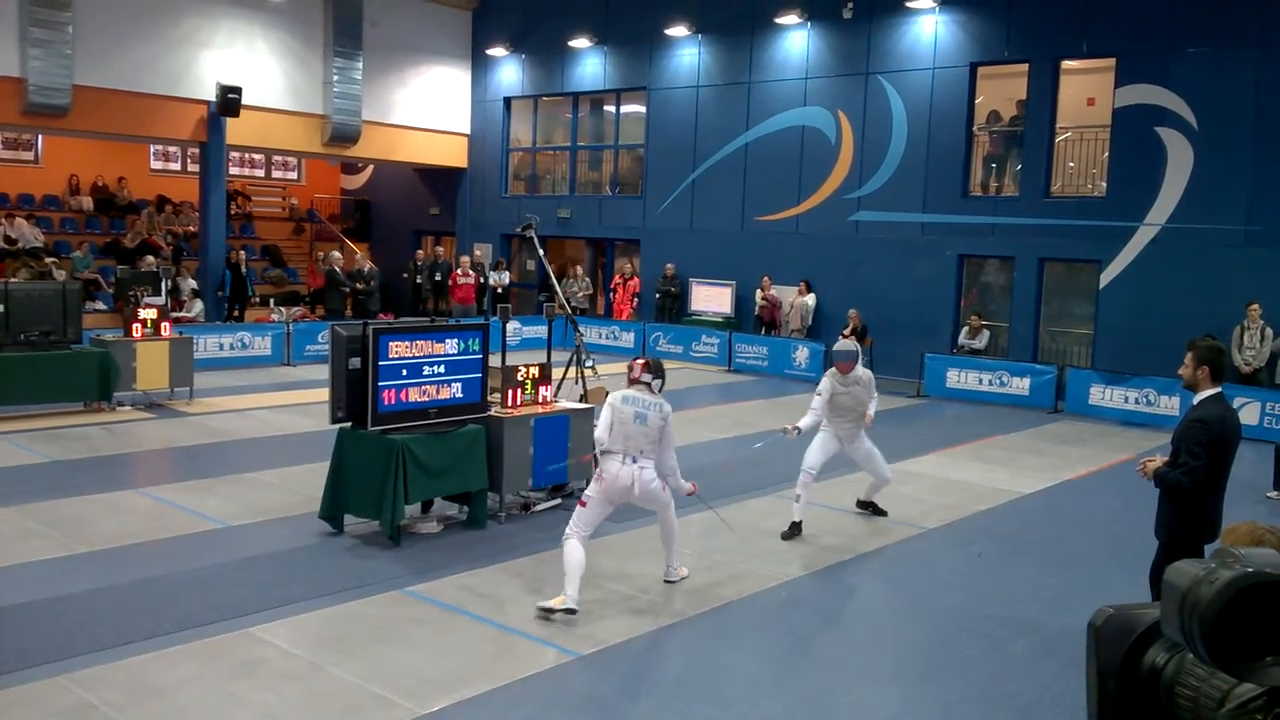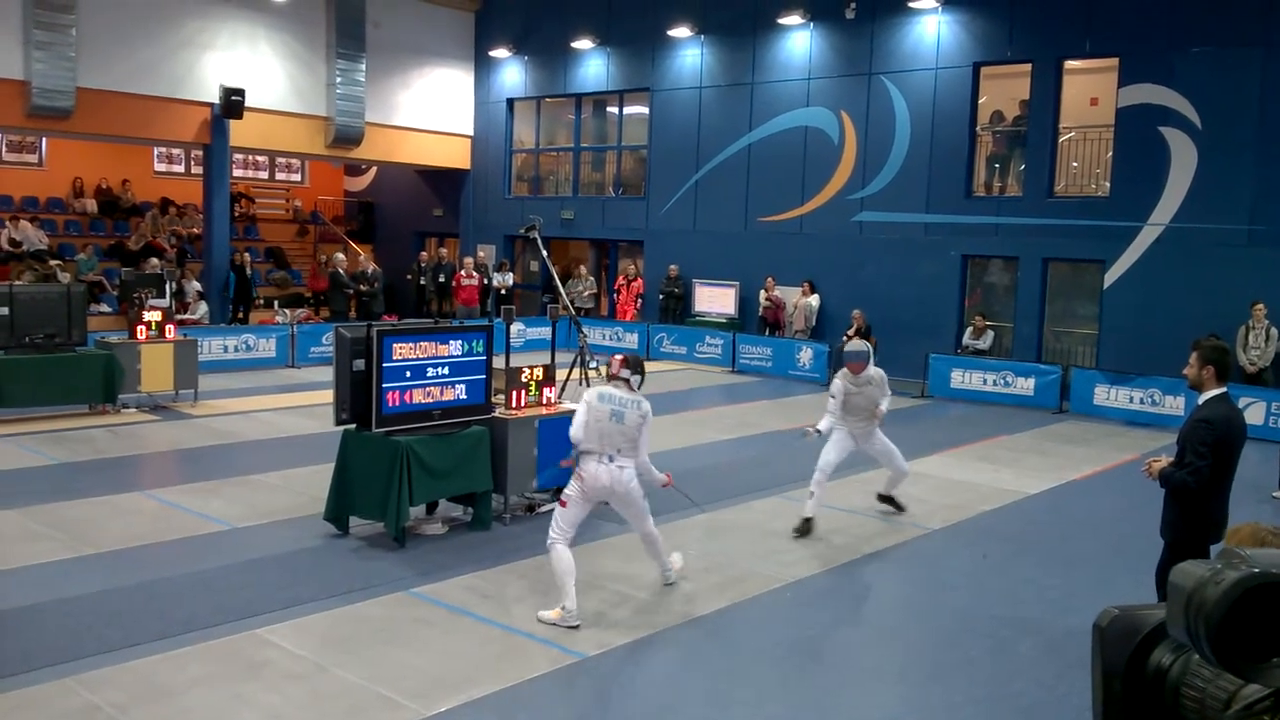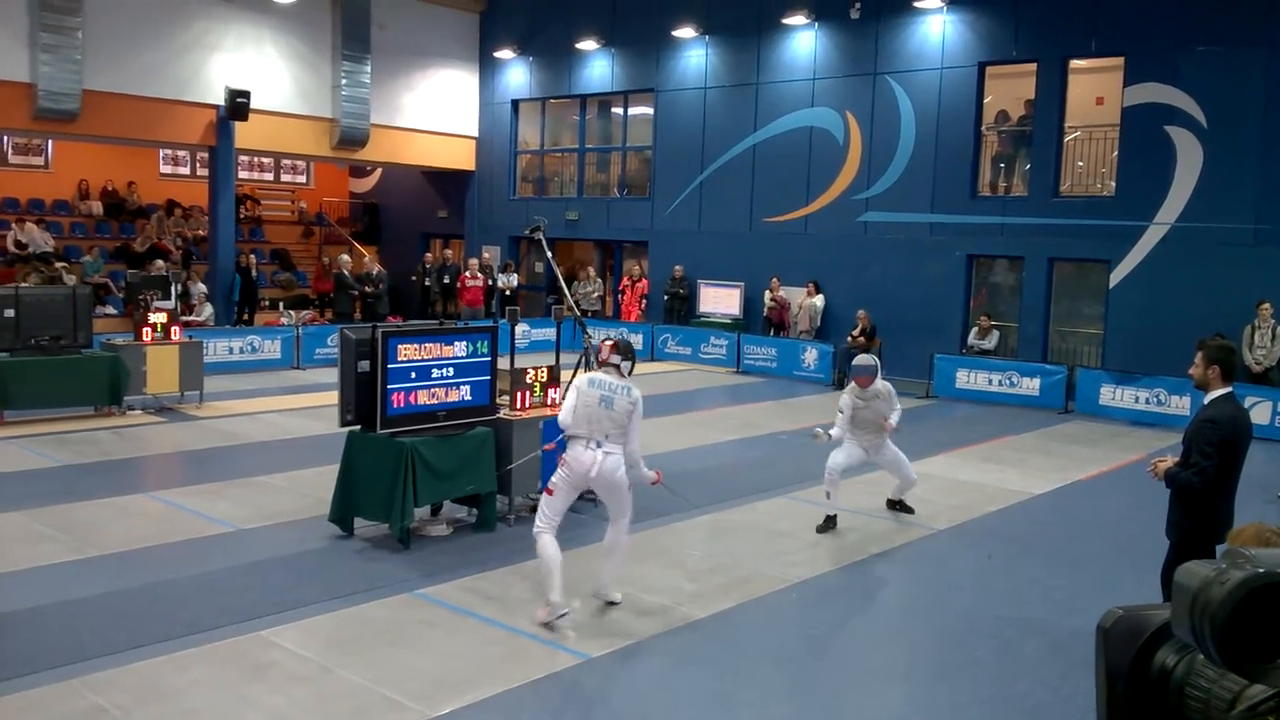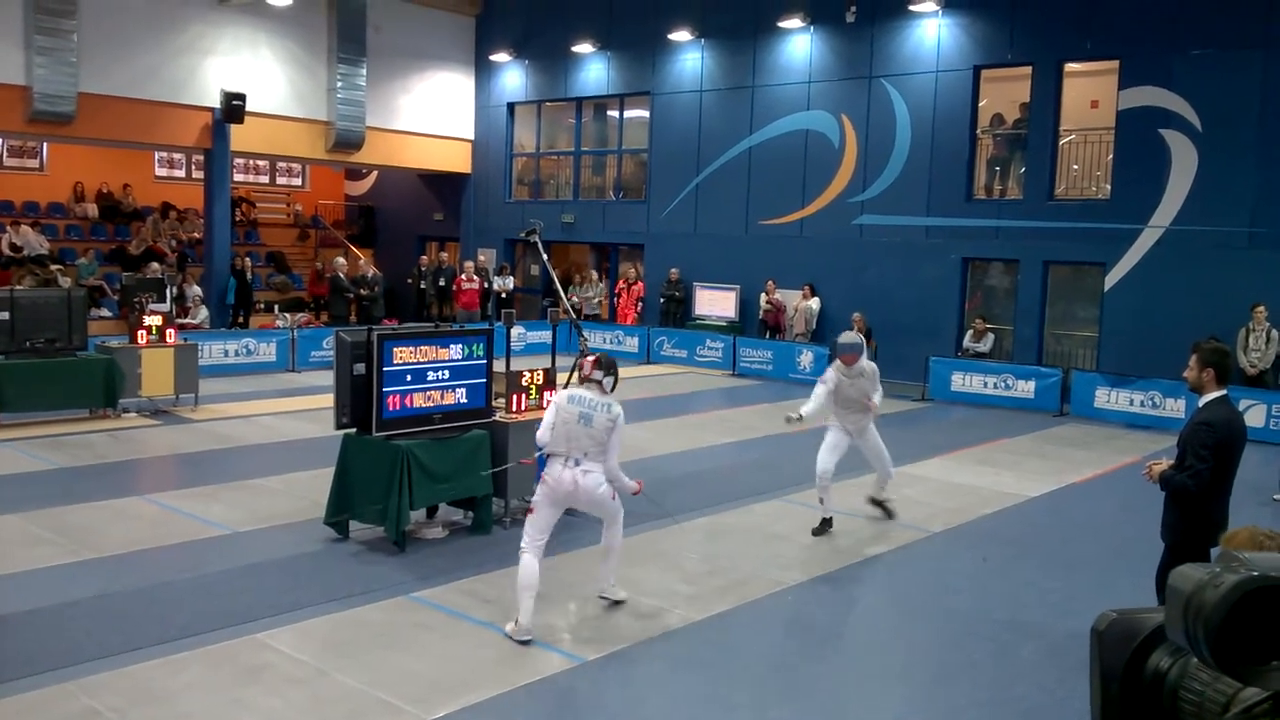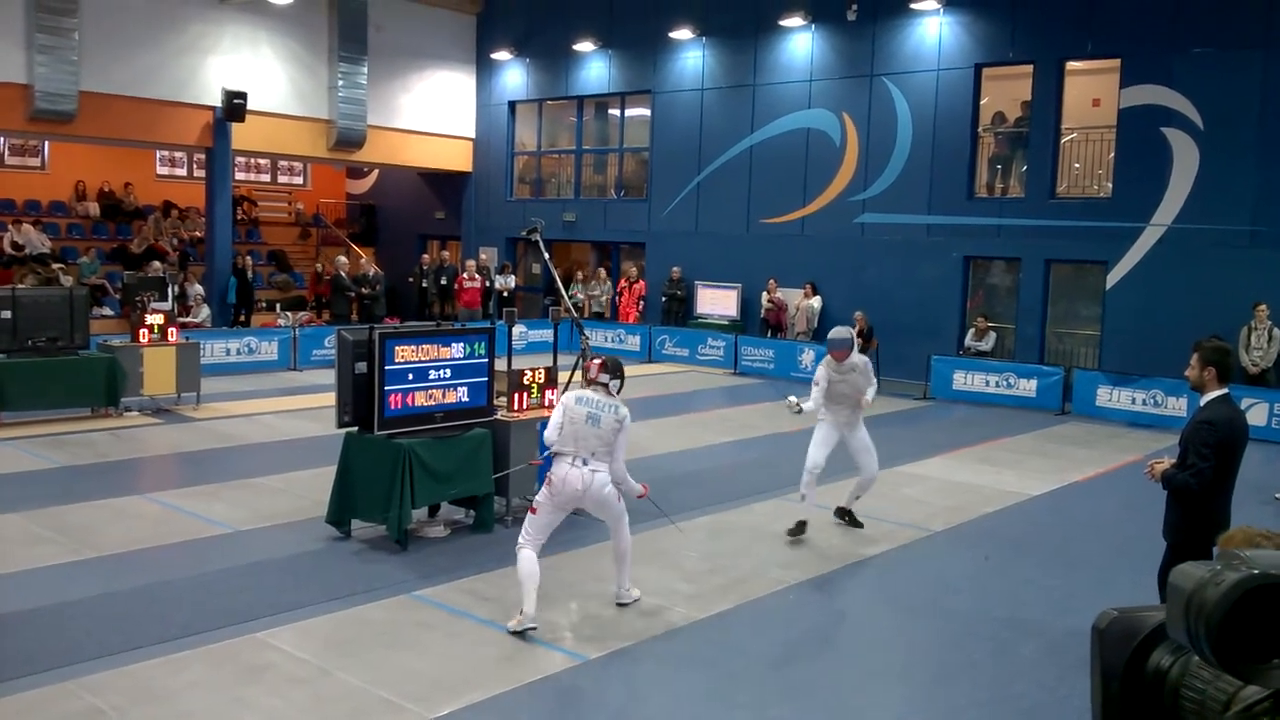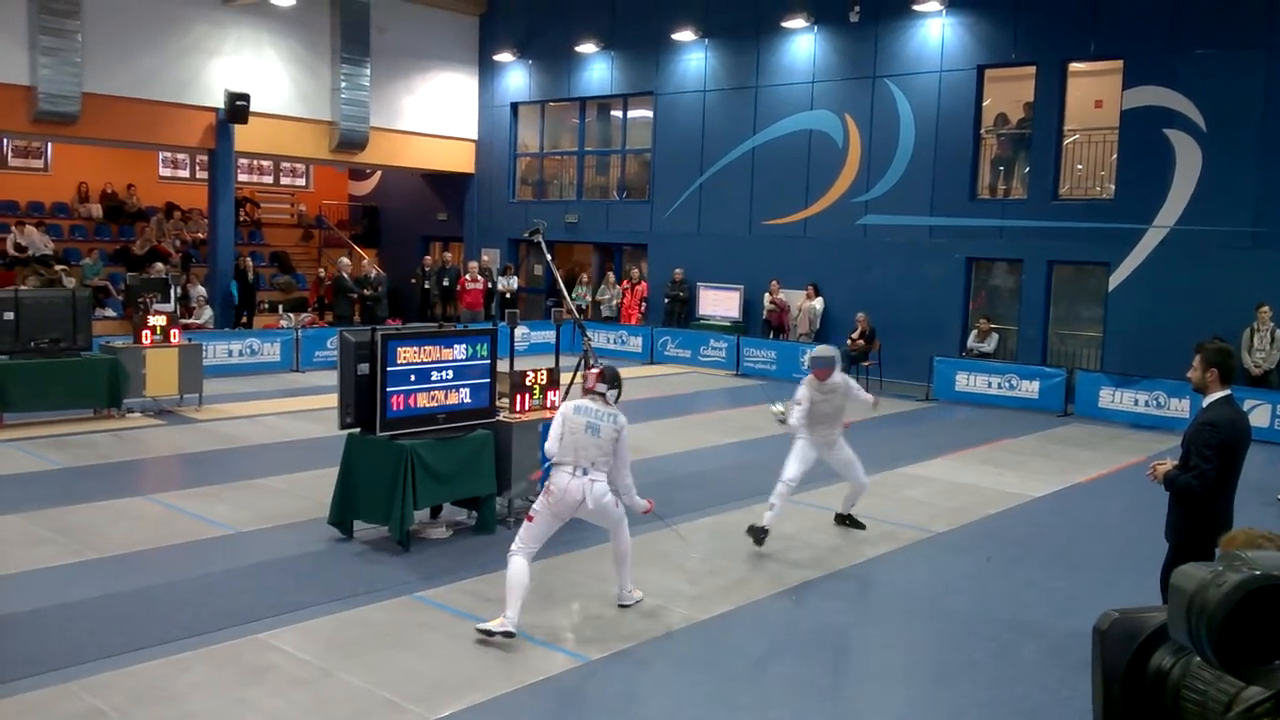
dt=0.2s
person 1, frame 1
left shoulder: (615, 398)
right shoulder: (663, 408)
left elbow: (601, 439)
right elbow: (667, 457)
right wrist: (682, 486)
left hip: (611, 475)
right hip: (645, 477)
left knee: (574, 536)
right knee: (667, 510)
left ankle: (569, 598)
right ankle: (672, 569)
person 1, frame 2
left shoulder: (593, 395)
right shoulder: (643, 407)
left elbow: (576, 436)
right elbow: (640, 459)
left wrist: (594, 439)
right wrist: (660, 479)
left hip: (589, 474)
right hip: (624, 477)
left knee: (557, 541)
right knee: (643, 523)
left ankle: (569, 609)
right ankle: (667, 570)
person 1, frame 3
left shoulder: (583, 381)
right shoulder: (634, 394)
left elbow: (564, 422)
right elbow: (631, 448)
left wrist: (583, 424)
right wrist: (646, 475)
left hip: (576, 460)
right hip: (612, 465)
left knee: (543, 529)
right knee: (619, 521)
left ankle: (555, 602)
right ankle: (606, 589)
person 1, frame 4
left shoulder: (562, 397)
right shoulder: (614, 411)
left elbow: (542, 440)
right elbow: (610, 464)
right wrist: (629, 486)
left hip: (556, 478)
right hip: (592, 482)
left knee: (530, 549)
right knee: (614, 518)
left ankle: (523, 624)
right ankle: (609, 586)
person 1, frame 5
left shoulder: (571, 398)
right shoulder: (621, 412)
left elbow: (550, 440)
right elbow: (617, 466)
right wrist: (635, 489)
left hip: (562, 478)
right hip: (598, 483)
left knee: (527, 545)
right knee: (620, 523)
left ankle: (527, 614)
right ankle: (623, 590)
person 1, frame 6
left shoulder: (569, 408)
right shoulder: (619, 420)
left elbow: (551, 451)
right elbow: (621, 473)
right wrist: (638, 503)
left hip: (560, 488)
right hip: (596, 491)
left knee: (519, 553)
right knee: (620, 527)
left ankle: (509, 620)
right ankle: (626, 592)
person 2, frame 1
left shoulder: (1200, 419)
right shoulder: (1225, 411)
left elbow: (1187, 481)
left wrist: (1158, 472)
right wrist: (1169, 462)
left hip: (1185, 521)
right hip: (1200, 517)
left knee: (1164, 585)
person 2, frame 2
left shoulder: (1205, 419)
right shoulder: (1231, 411)
left elbow: (1192, 481)
left wrist: (1163, 473)
right wrist: (1174, 463)
left hip: (1190, 522)
right hip: (1206, 517)
left knee: (1170, 584)
person 2, frame 3
left shoulder: (1211, 419)
right shoulder: (1236, 411)
left elbow: (1198, 481)
left wrist: (1168, 473)
right wrist: (1180, 463)
left hip: (1196, 522)
right hip: (1212, 517)
left knee: (1175, 585)
person 2, frame 4
left shoulder: (1206, 421)
right shoulder: (1231, 414)
left elbow: (1193, 484)
left wrist: (1164, 476)
right wrist: (1175, 466)
left hip: (1191, 525)
right hip: (1207, 520)
left knee: (1170, 586)
person 2, frame 5
left shoulder: (1207, 420)
right shoulder: (1233, 413)
left elbow: (1195, 483)
left wrist: (1165, 475)
right wrist: (1177, 465)
left hip: (1193, 524)
right hip: (1209, 520)
person 2, frame 6
left shoulder: (1210, 422)
right shoulder: (1235, 414)
left elbow: (1197, 485)
left wrist: (1168, 476)
right wrist: (1179, 467)
left hip: (1195, 526)
right hip: (1211, 522)
person 3, frame 1
left shoulder: (866, 376)
right shoulder: (829, 380)
left elbow: (872, 397)
right elbow: (815, 413)
left wrist: (870, 413)
right wrist: (797, 428)
left hip: (856, 435)
right hip: (830, 433)
left knee: (884, 477)
right knee: (809, 469)
left ankle: (865, 501)
right ankle: (796, 523)
person 3, frame 2
left shoulder: (878, 376)
right shoulder: (840, 381)
left elbow: (885, 395)
right elbow: (831, 416)
left wrist: (882, 408)
right wrist: (816, 431)
left hip: (870, 432)
right hip: (845, 432)
left knee: (901, 470)
right knee: (824, 466)
left ankle: (886, 495)
right ankle: (807, 519)
person 3, frame 3
left shoulder: (886, 389)
right shoulder: (849, 395)
left elbow: (896, 409)
right elbow: (841, 428)
left wrist: (892, 422)
right wrist: (827, 435)
left hip: (881, 443)
right hip: (855, 444)
left knee: (910, 480)
right knee: (833, 465)
left ankle: (894, 500)
right ankle: (831, 516)
person 3, frame 4
left shoulder: (871, 369)
right shoulder: (833, 373)
right elbow: (816, 400)
left wrist: (875, 402)
right wrist: (799, 416)
left hip: (865, 428)
right hip: (839, 428)
left knee: (886, 472)
right knee: (823, 471)
left ankle: (878, 498)
right ankle: (826, 518)
person 3, frame 5
left shoulder: (863, 363)
right shoulder: (825, 369)
left elbow: (871, 384)
right elbow: (815, 403)
left wrist: (868, 398)
right wrist: (799, 407)
left hip: (854, 424)
right hip: (829, 422)
left knee: (870, 474)
right knee: (812, 466)
left ankle: (844, 510)
right ankle: (801, 521)
person 3, frame 6
left shoulder: (843, 382)
right shoulder: (806, 388)
left elbow: (861, 395)
right elbow: (797, 423)
left wrist: (872, 400)
right wrist: (784, 419)
left hip: (833, 442)
right hip: (807, 441)
left knee: (861, 483)
right knee: (788, 479)
left ankle: (843, 514)
right ankle: (763, 529)
